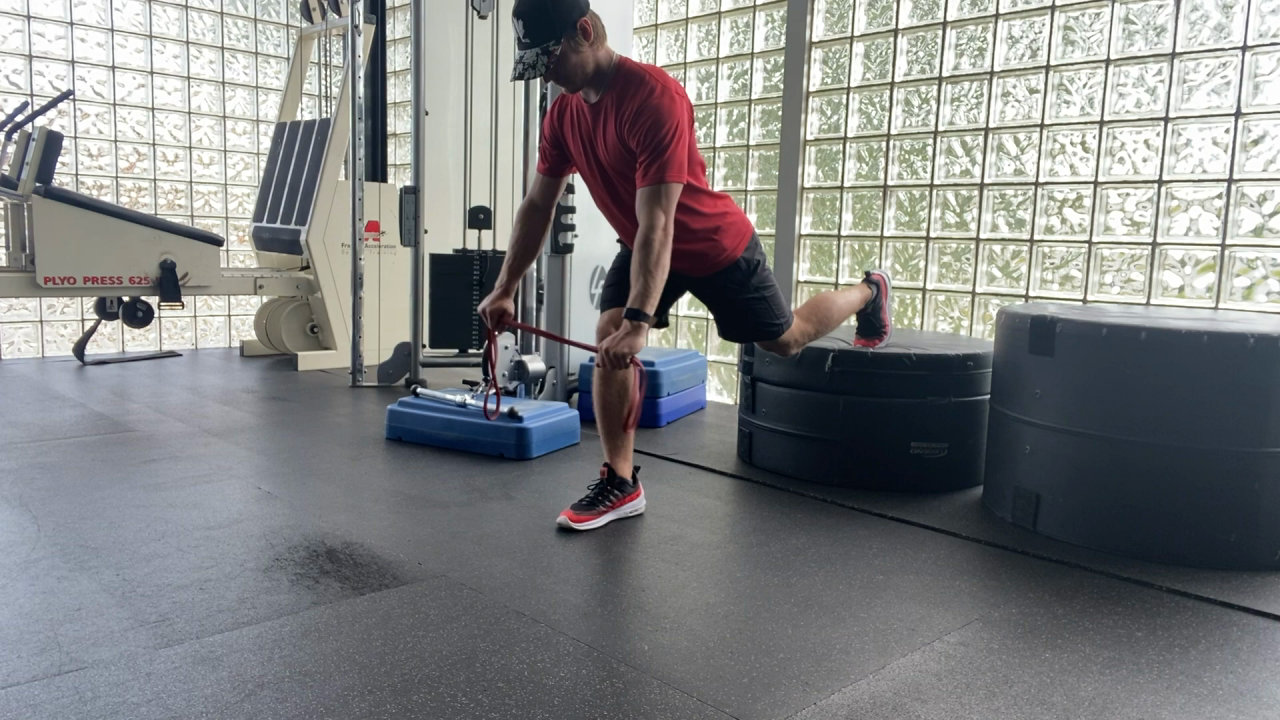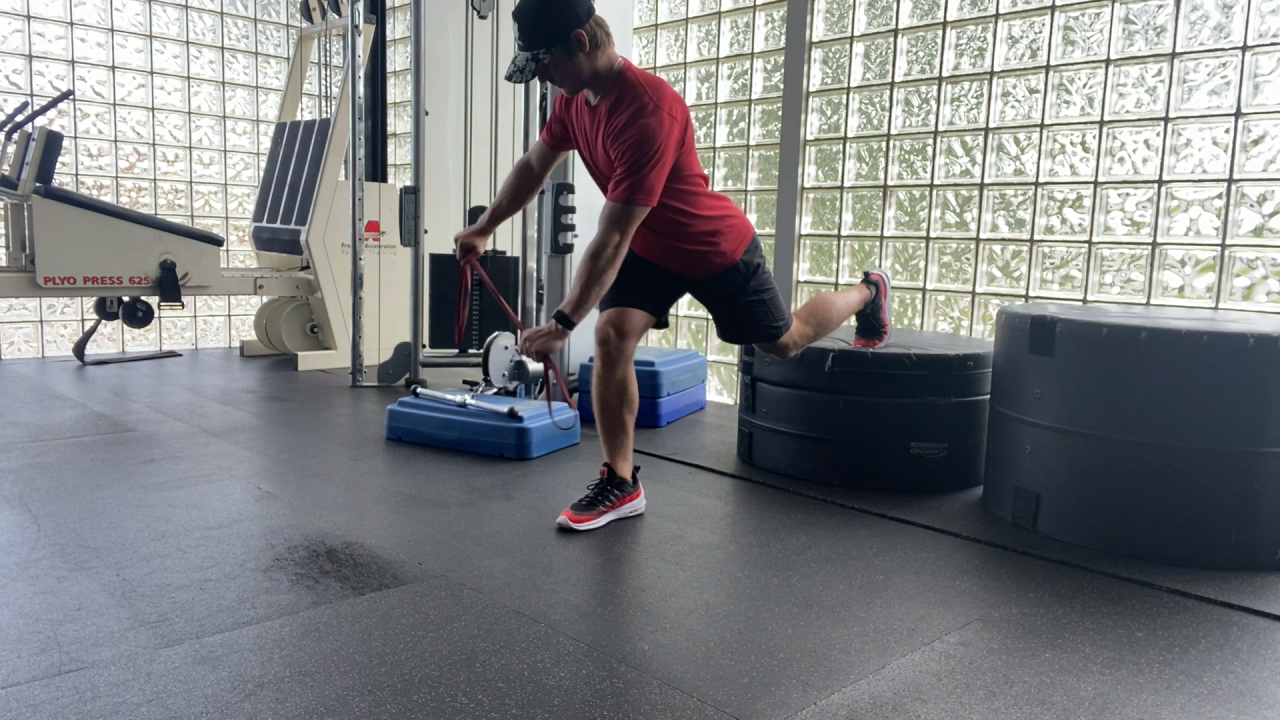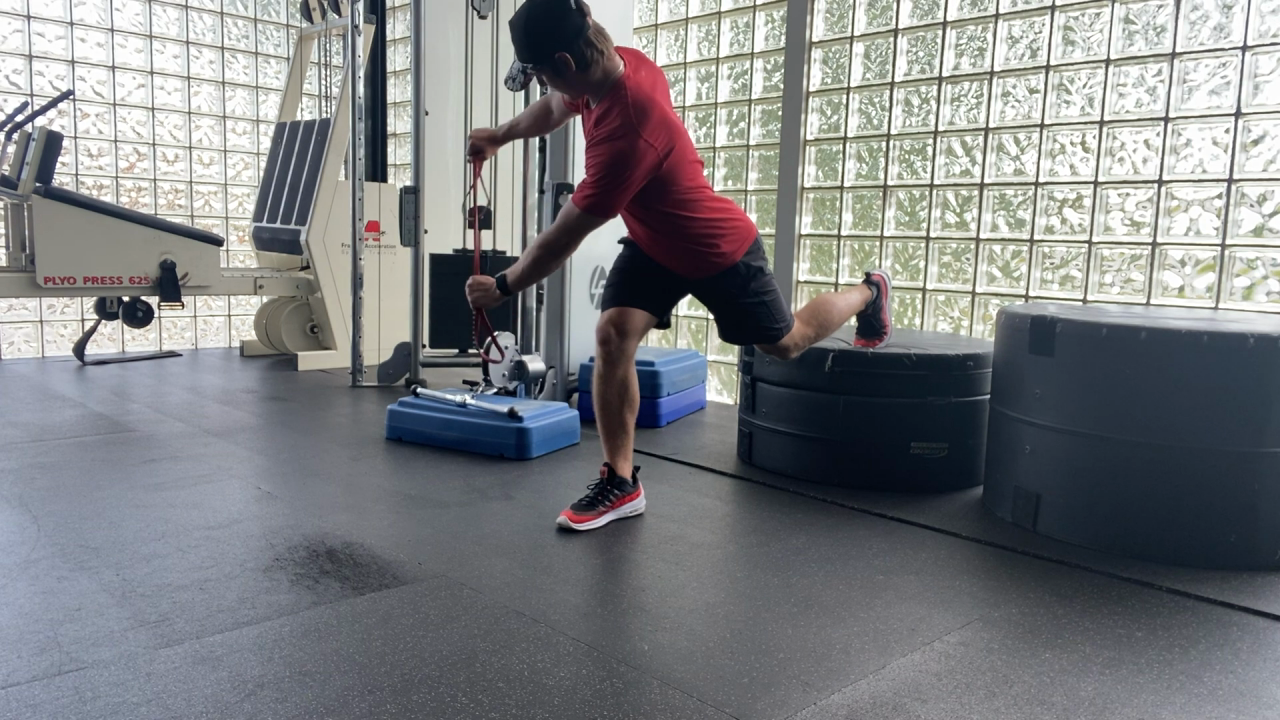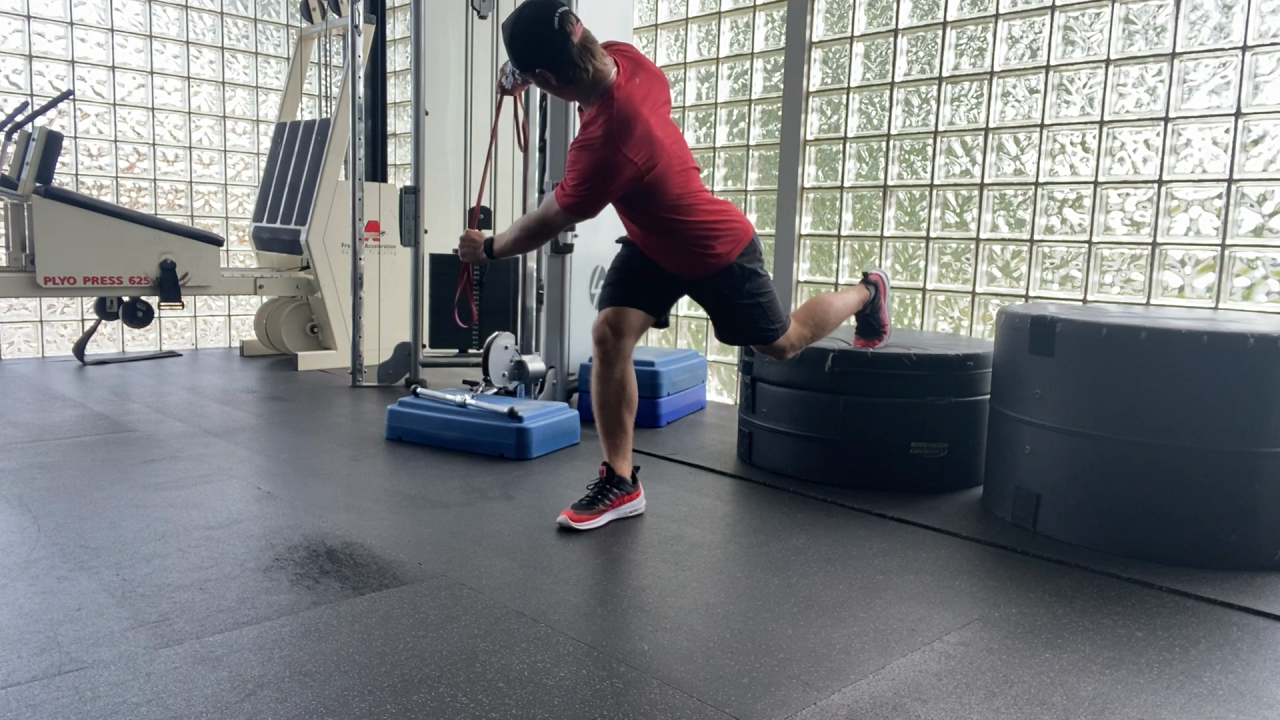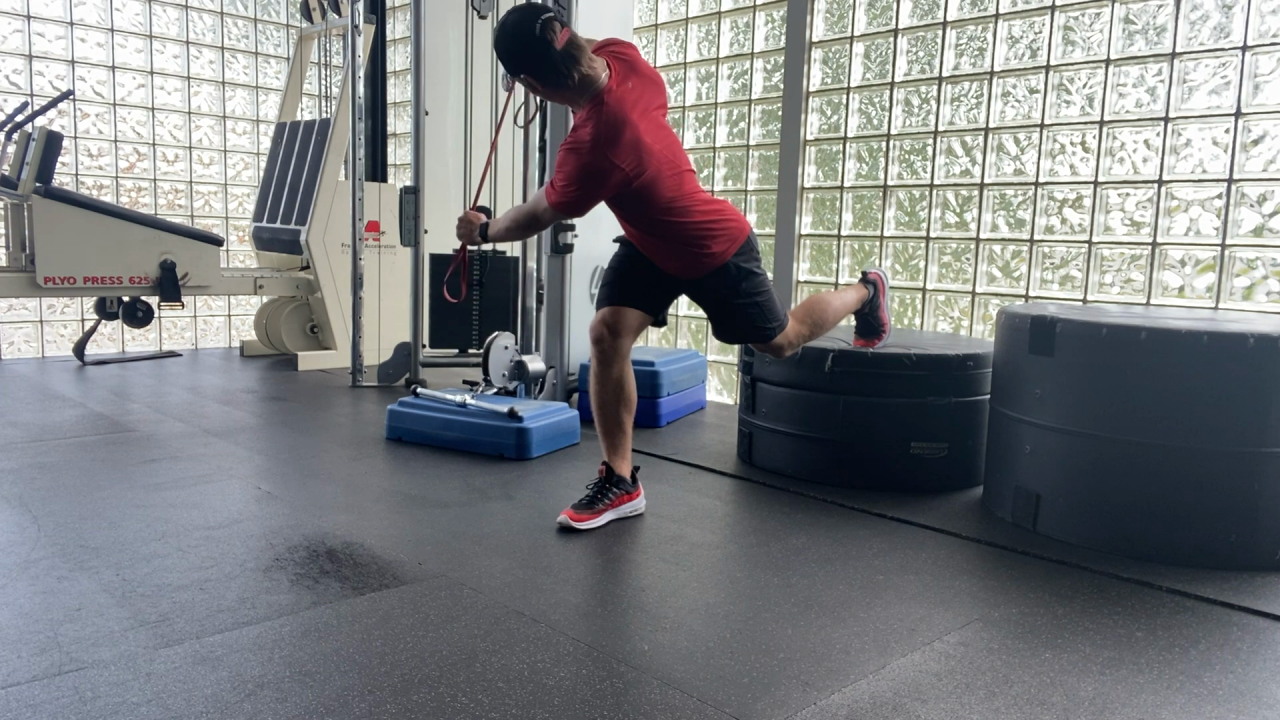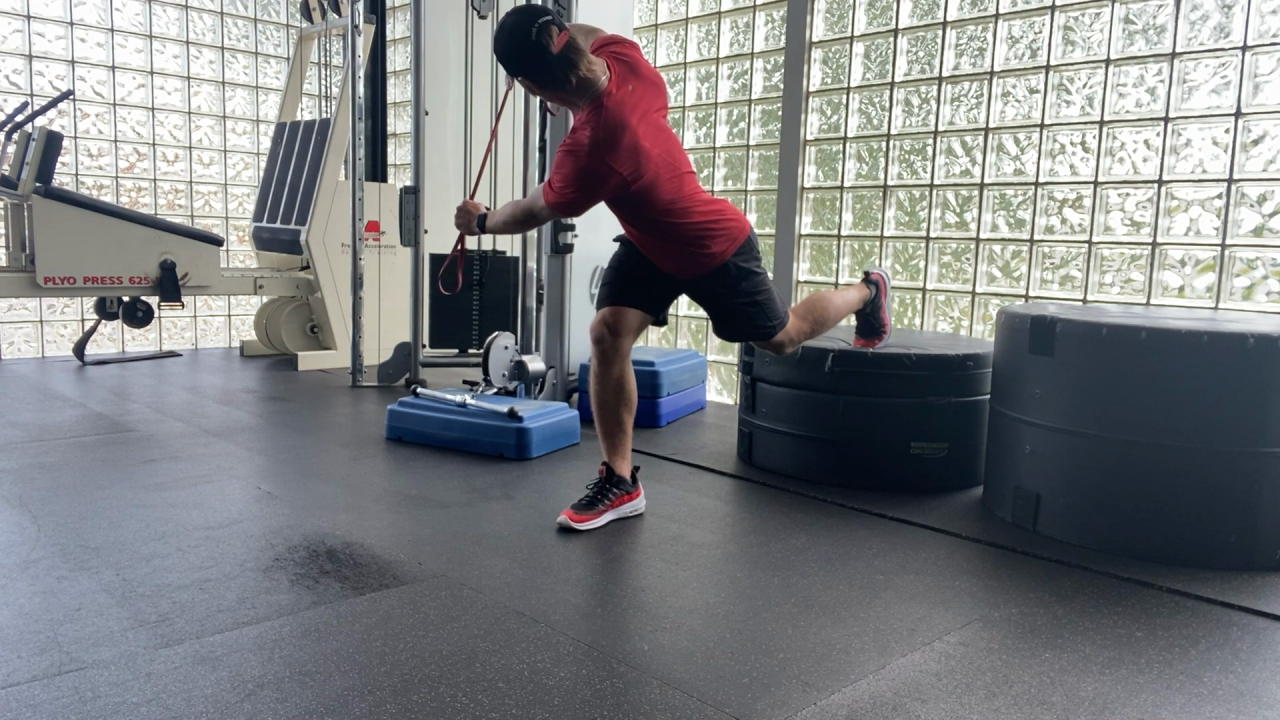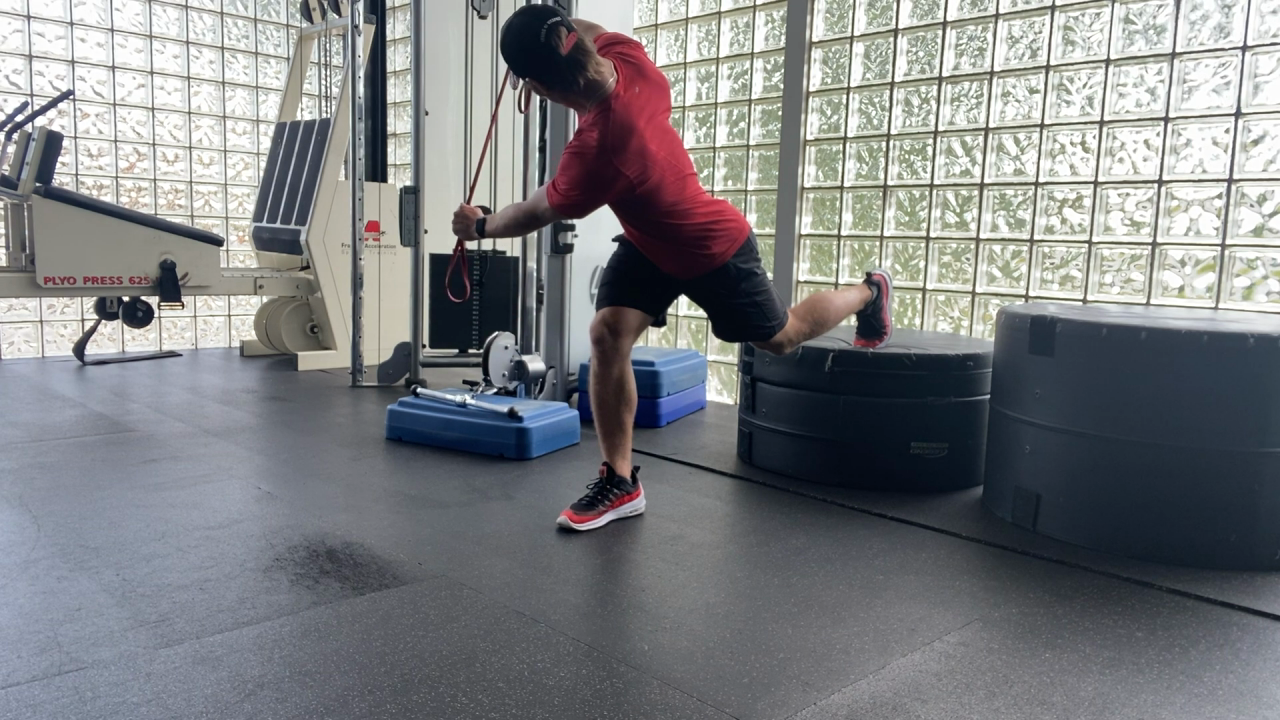
dt=0.4s
person 1, frame 1
left shoulder: (654, 98)
right shoulder: (562, 114)
left elbow: (656, 223)
right elbow: (537, 204)
left wrist: (638, 320)
right wrist: (505, 289)
left hip: (716, 246)
right hip: (641, 245)
left knee: (784, 339)
right knee: (609, 339)
left ankle: (868, 291)
right ankle: (621, 483)
person 1, frame 2
left shoulder: (648, 113)
right shoulder: (576, 95)
left elbow: (612, 237)
right elbow: (534, 165)
left wrist: (562, 323)
right wrist: (484, 226)
left hip: (717, 248)
right hip: (651, 247)
left knee: (784, 342)
right knee: (611, 338)
left ankle: (868, 292)
right ankle: (621, 483)
person 1, frame 3
left shoulder: (627, 133)
right shoulder: (618, 65)
left elbow: (566, 234)
right elbow: (554, 107)
left wrist: (504, 286)
right wrist: (499, 135)
left hip: (719, 249)
right hip: (654, 243)
left knee: (783, 342)
right knee: (612, 336)
left ankle: (868, 291)
right ankle: (620, 483)
person 1, frame 4
left shoulder: (606, 143)
right shoulder: (623, 58)
left elbow: (549, 221)
left wrist: (488, 248)
right wrist: (522, 81)
left hip: (716, 249)
right hip: (653, 242)
left knee: (782, 343)
right knee: (610, 336)
left ankle: (867, 292)
right ankle: (620, 482)
person 1, frame 5
left shoulder: (594, 147)
right shoulder: (619, 56)
left elbow: (539, 215)
left wrist: (484, 231)
left hip: (713, 248)
right hip: (650, 241)
left knee: (779, 340)
right knee: (607, 335)
left ankle: (866, 290)
right ankle: (620, 482)
person 1, frame 6
left shoulder: (590, 149)
right shoulder: (621, 56)
left elbow: (534, 212)
left wrist: (480, 222)
left hip: (712, 248)
right hip: (649, 240)
left knee: (781, 337)
right knee: (607, 335)
left ankle: (867, 291)
right ankle: (620, 481)
person 1, frame 7
left shoulder: (596, 151)
right shoulder: (626, 55)
left elbow: (537, 212)
left wrist: (481, 226)
left hip: (711, 249)
right hip: (649, 241)
left knee: (780, 336)
right knee: (607, 335)
left ankle: (869, 291)
right ankle: (620, 482)
